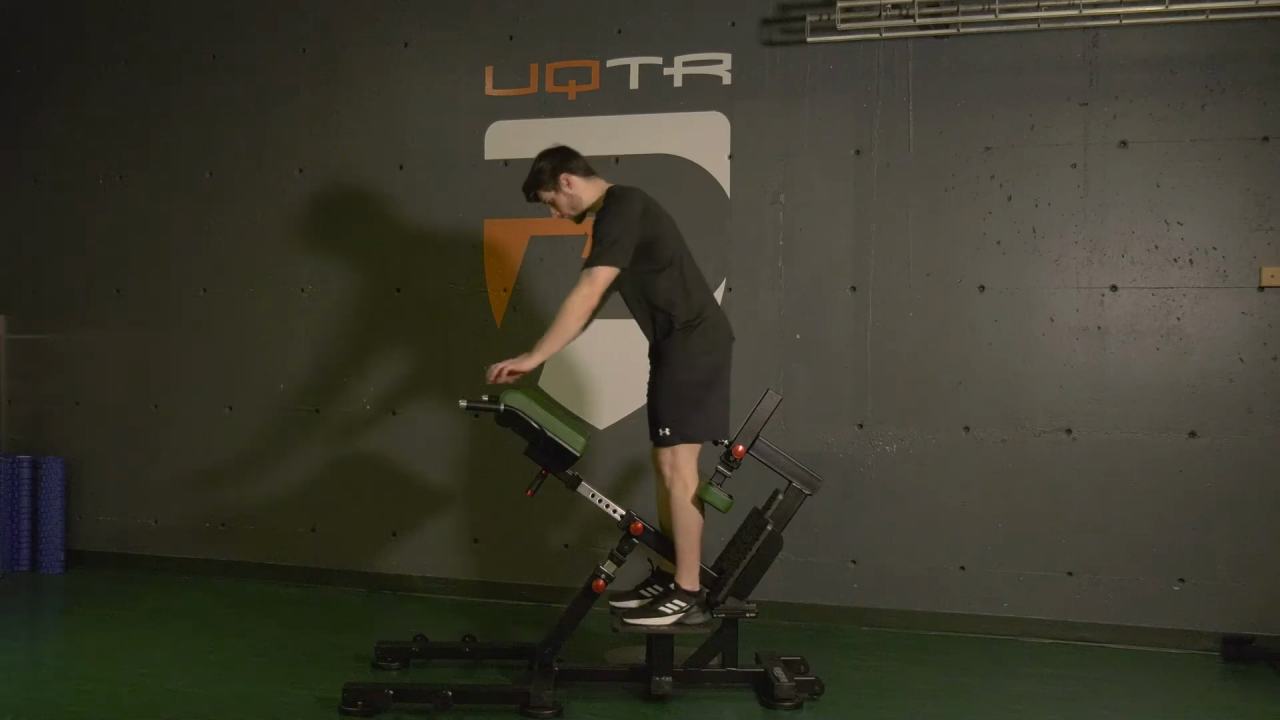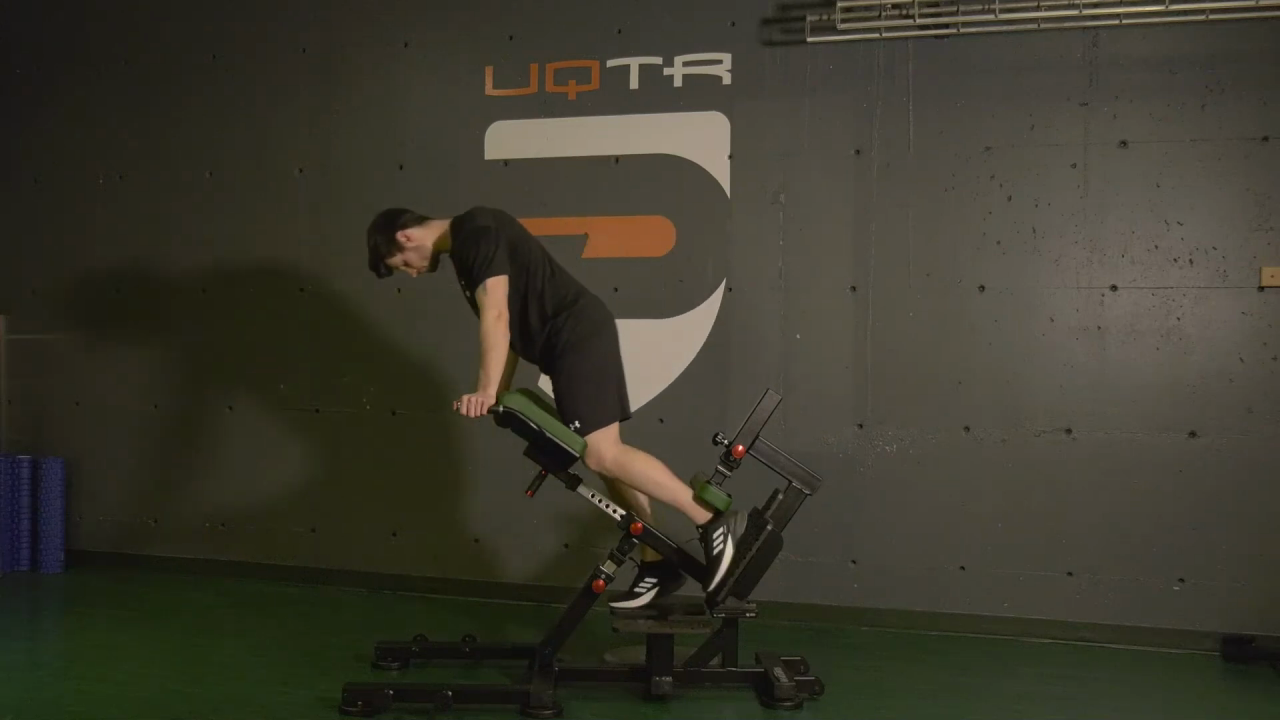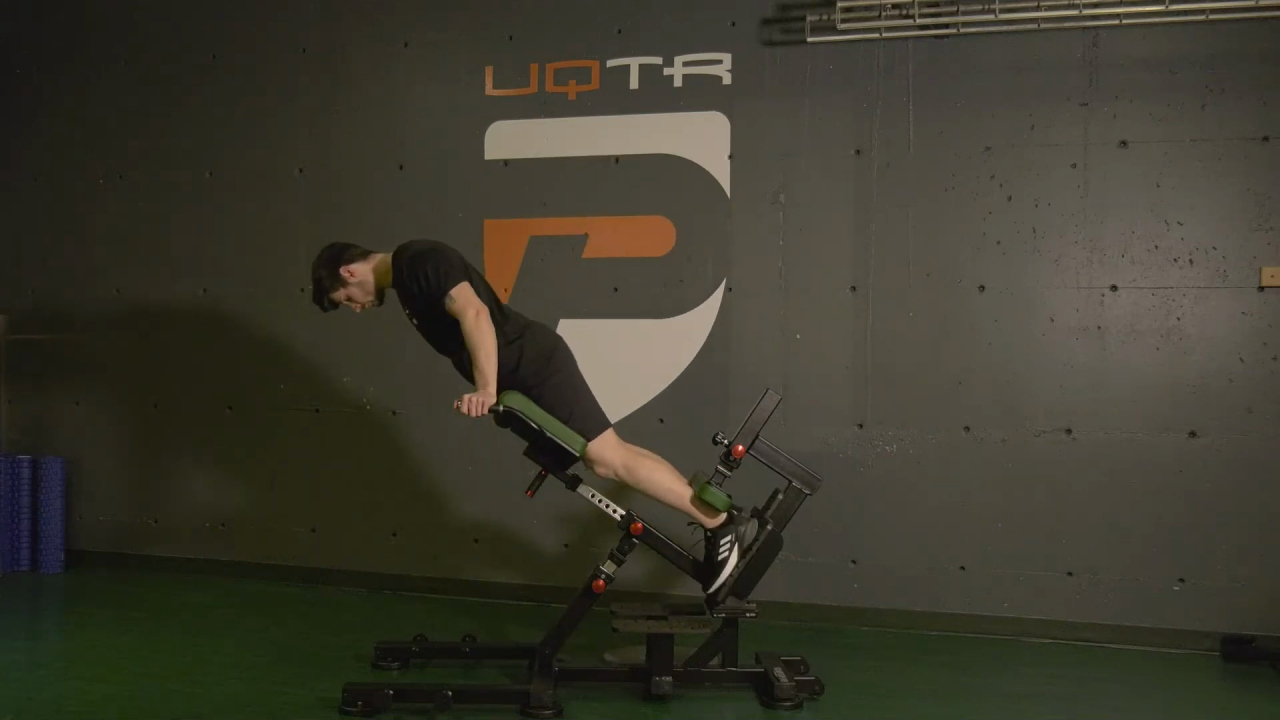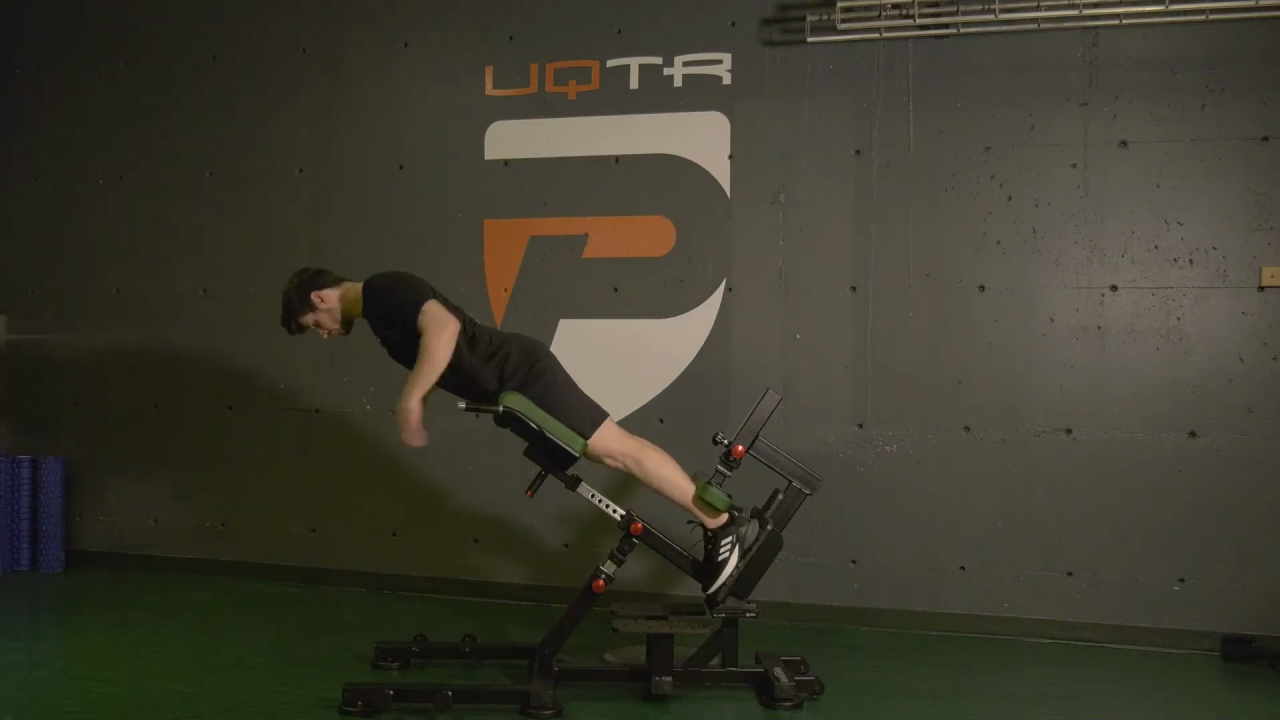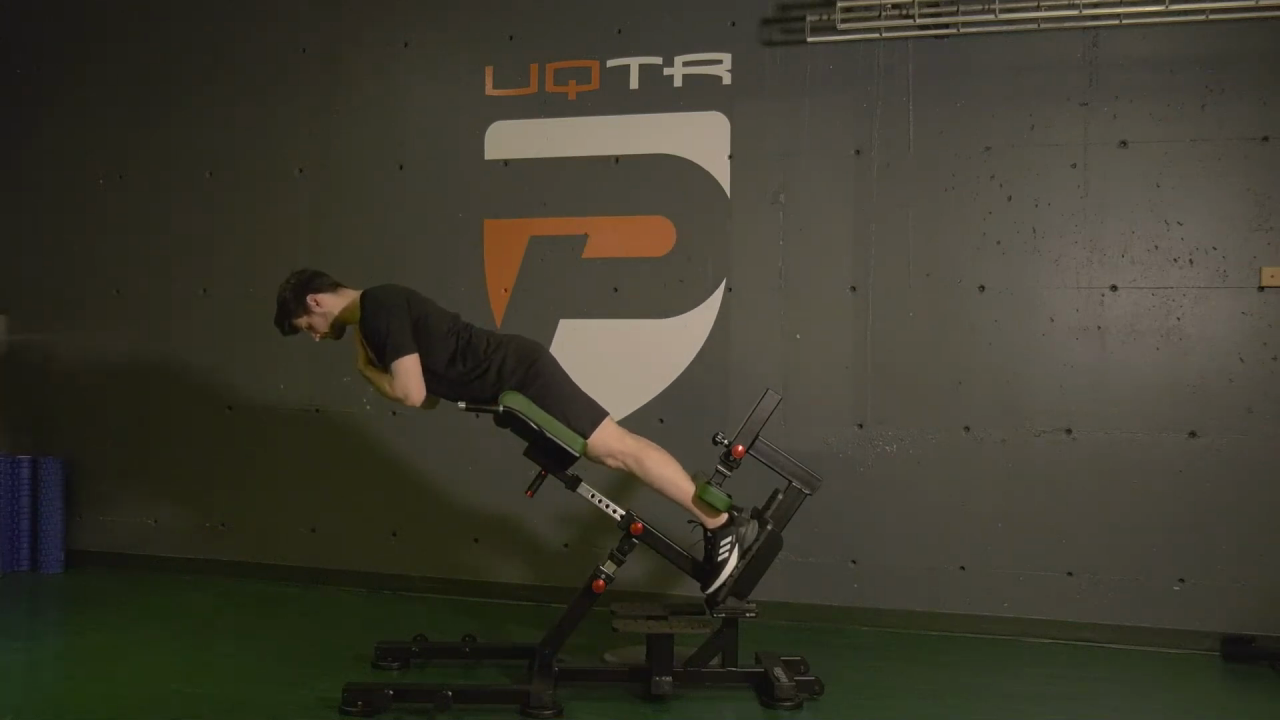
dt=1s
person 1, frame 1
left shoulder: (621, 210)
right shoulder: (617, 210)
left elbow: (585, 297)
right elbow: (592, 302)
left wrist: (532, 359)
right wrist: (538, 357)
left hip: (694, 343)
right hip: (679, 343)
left knee: (677, 464)
right knee: (668, 463)
left ankle: (688, 594)
right ankle: (670, 575)
person 1, frame 2
left shoulder: (476, 231)
right shoulder: (461, 250)
left elbow: (495, 315)
right elbow: (508, 323)
left wrist: (486, 390)
right wrist: (498, 392)
left hip: (580, 336)
right hip: (571, 344)
left knee: (601, 454)
right knee: (607, 455)
left ankle: (712, 522)
right ankle: (658, 565)
person 1, frame 3
left shoulder: (419, 260)
right shoulder: (407, 277)
left elbow: (474, 313)
left wrist: (486, 389)
right wrist: (490, 388)
left hip: (535, 363)
right hip: (525, 369)
left knee: (608, 457)
right knee: (607, 456)
left ankle: (722, 523)
right ankle: (712, 513)
person 1, frame 4
left shoulder: (383, 290)
right shoulder: (376, 309)
left elbow: (443, 325)
left wrist: (411, 397)
left hip: (520, 372)
right hip: (510, 380)
left knee: (615, 447)
right knee: (613, 449)
left ankle: (722, 524)
right ankle: (715, 520)
person 1, frame 5
left shoulder: (380, 307)
right shoulder: (374, 316)
left elbow: (412, 394)
right elbow: (429, 395)
left wrist: (367, 371)
right wrist: (374, 365)
left hip: (518, 373)
right hip: (510, 379)
left knee: (615, 447)
right knee: (612, 450)
left ankle: (722, 524)
right ankle: (714, 519)
